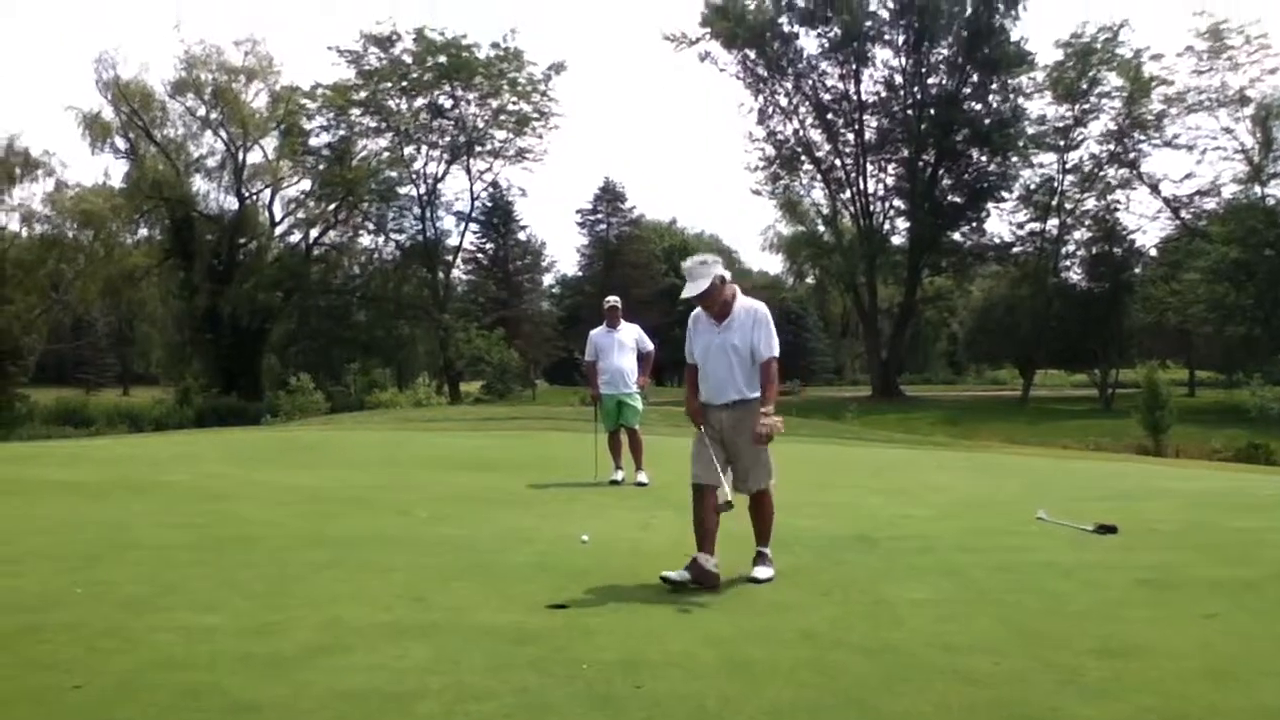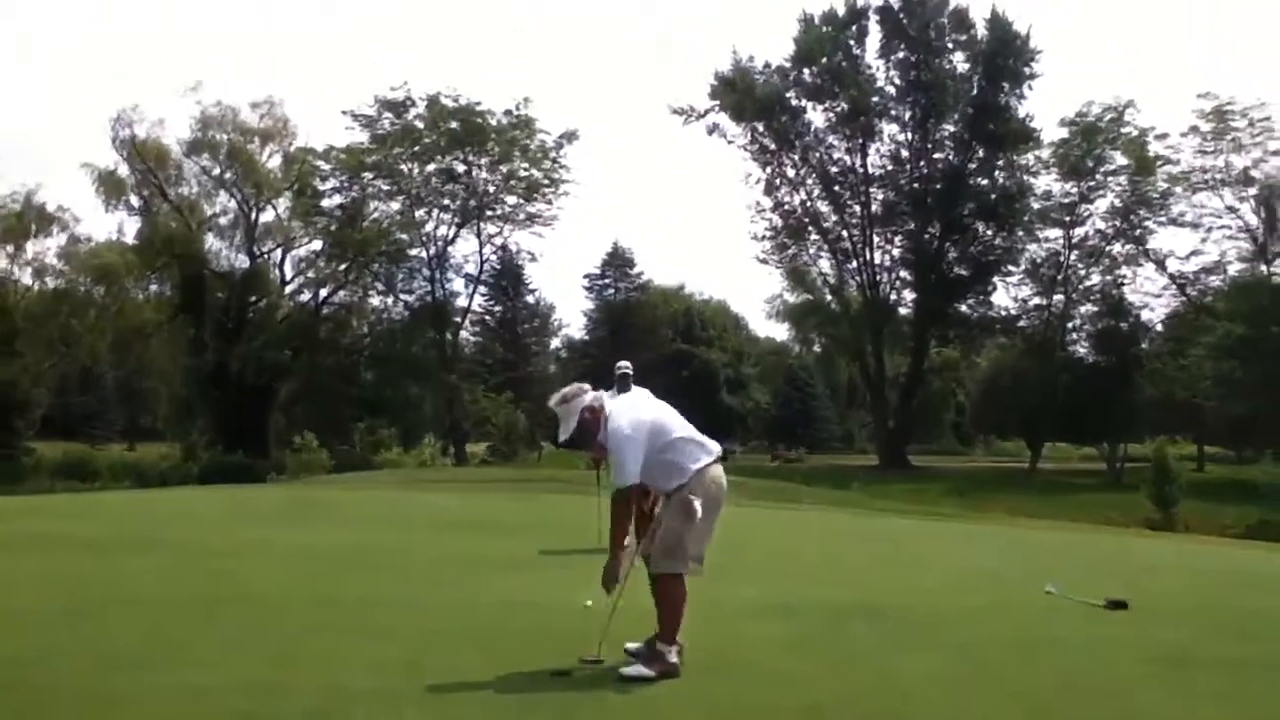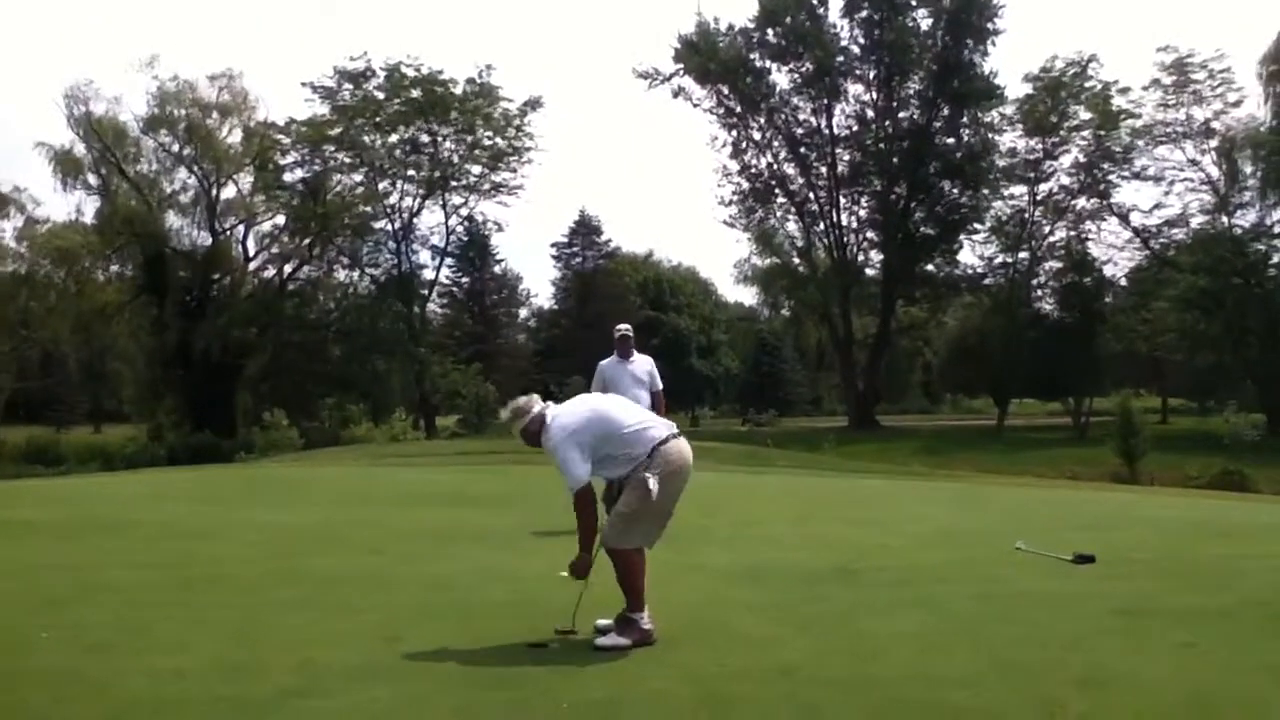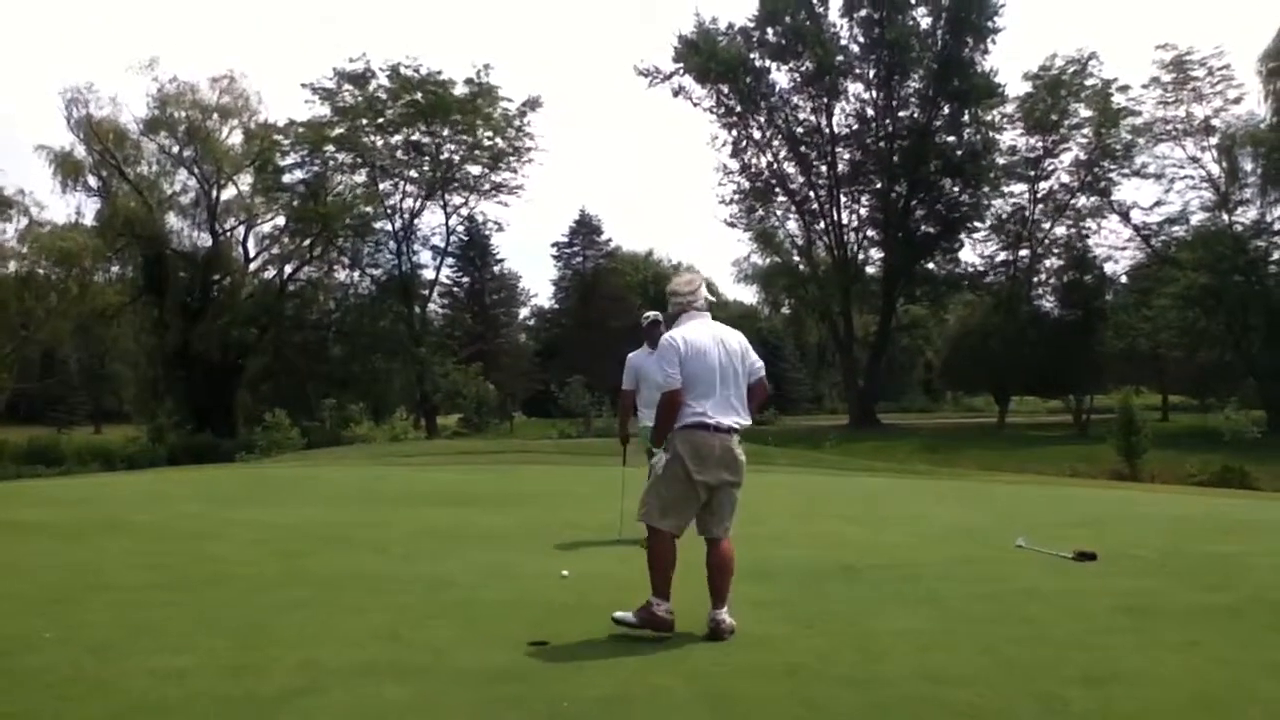
dt=1s
person 1, frame 1
left shoulder: (755, 312)
right shoulder: (696, 319)
left elbow: (769, 364)
left wrist: (768, 411)
right wrist: (691, 400)
left hip: (747, 412)
right hip: (709, 414)
left knee: (757, 487)
right knee: (703, 486)
left ankle: (763, 555)
right ankle: (704, 564)
person 1, frame 2
left shoulder: (620, 428)
right shoulder: (621, 406)
left elbow: (625, 497)
left wrist: (614, 555)
right wrist: (647, 505)
left hip: (700, 482)
right hip: (688, 481)
left knee: (667, 565)
right knee: (654, 557)
left ankle: (666, 654)
right ankle: (666, 640)
person 1, frame 3
left shoulder: (558, 436)
right shoulder: (577, 406)
left elbow: (584, 498)
left wrist: (584, 556)
right wrist: (616, 490)
left hip: (660, 459)
right hip: (674, 449)
left knee: (619, 540)
right knee: (629, 539)
left ankle: (638, 625)
right ankle: (634, 615)
person 1, frame 4
left shoulder: (673, 339)
right shoulder: (735, 337)
left elbow: (671, 399)
right elbow: (761, 389)
left wrist: (657, 441)
left hip: (690, 442)
right hip: (729, 444)
left knee: (662, 526)
right knee: (718, 533)
left ankle: (659, 608)
right ankle: (719, 615)
